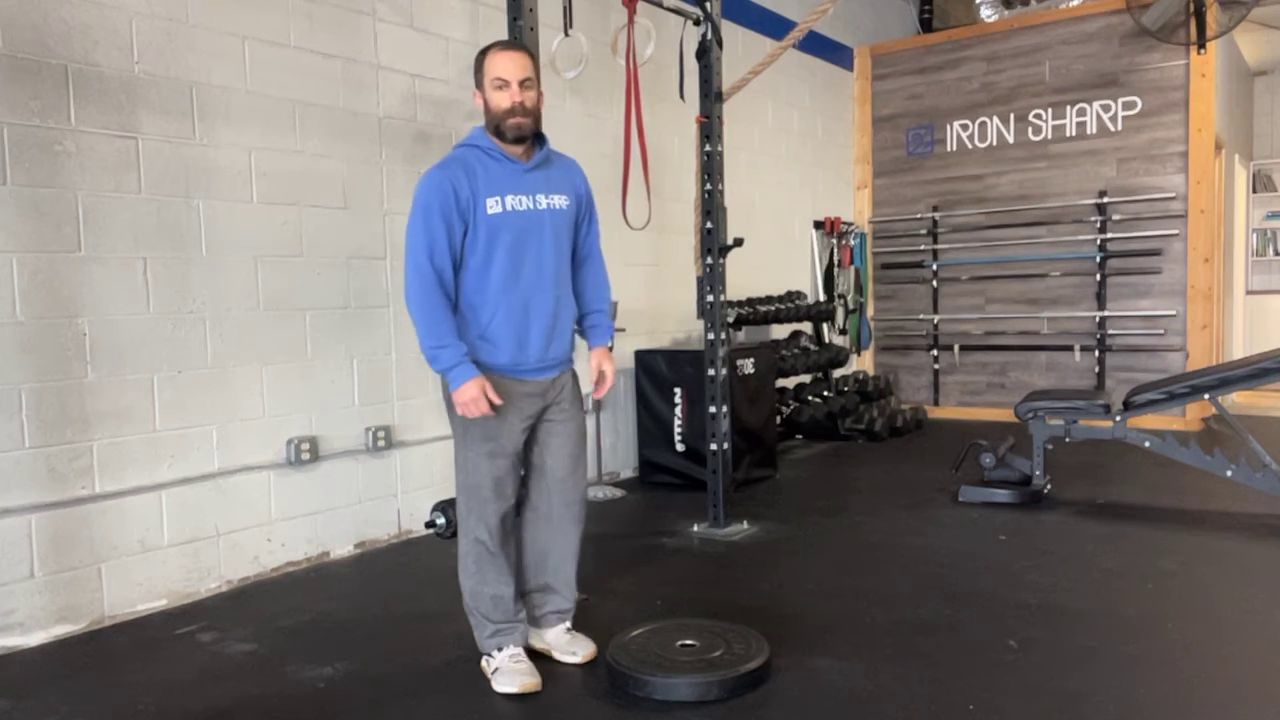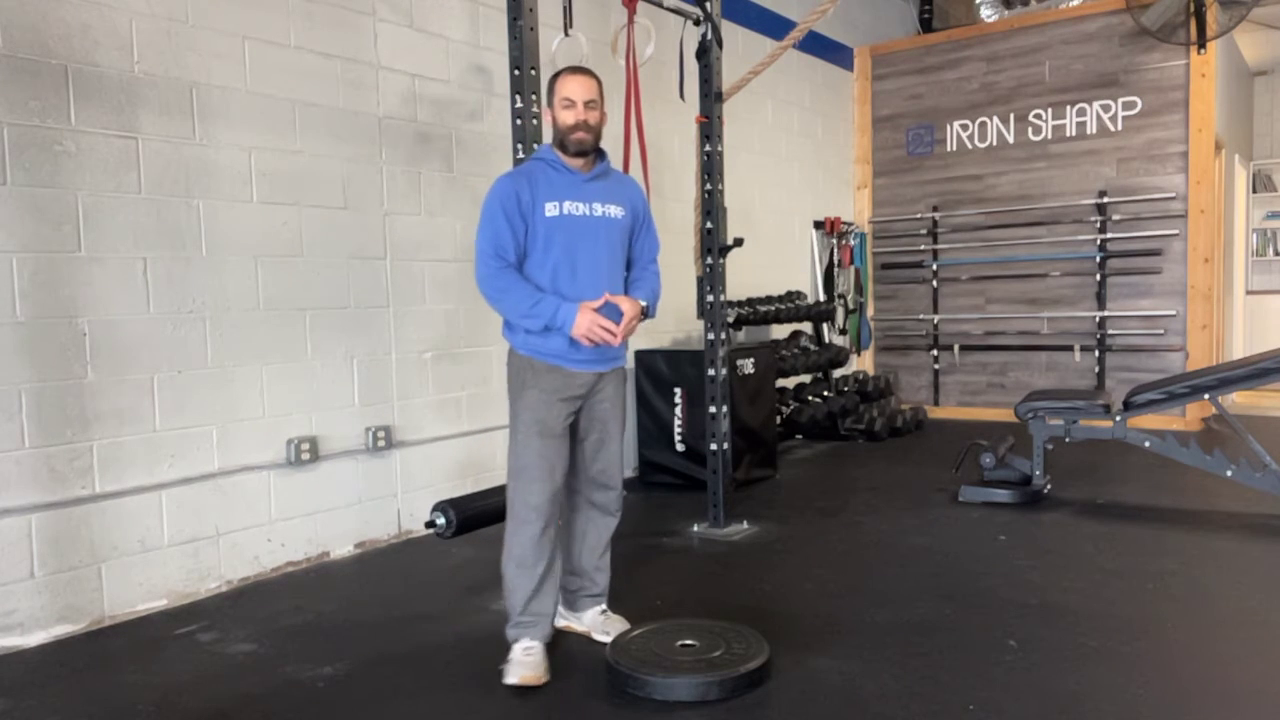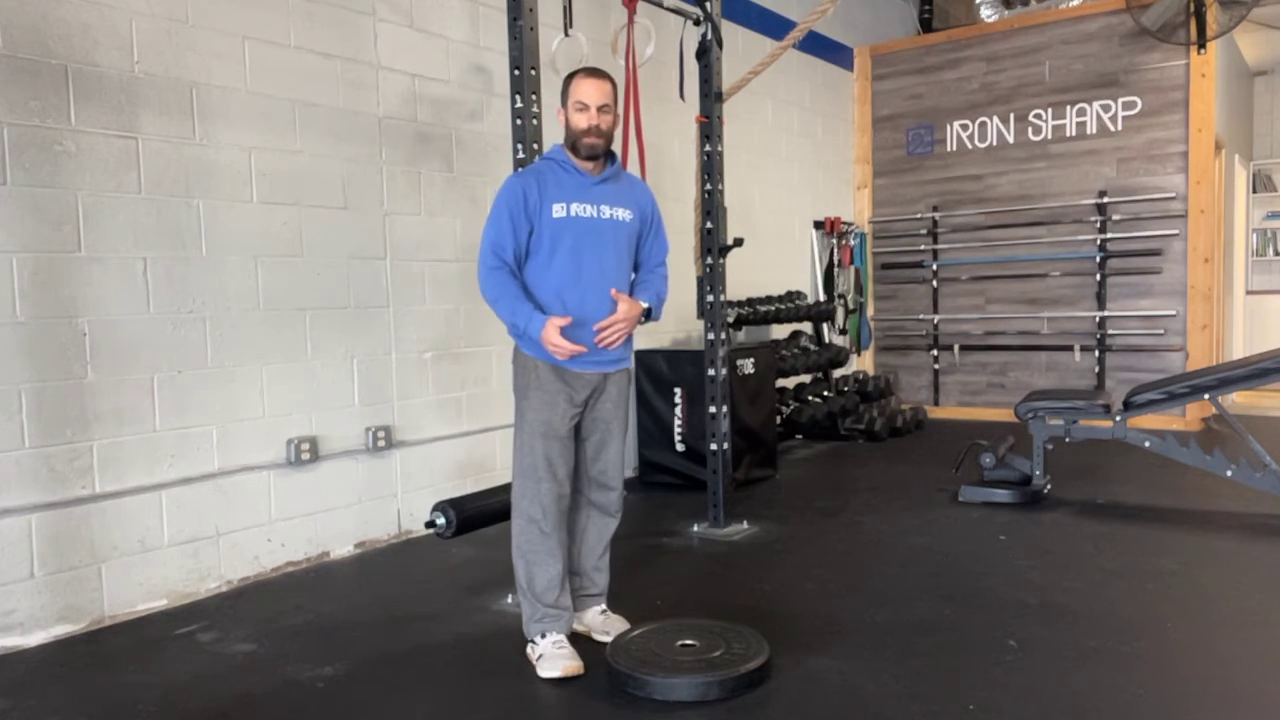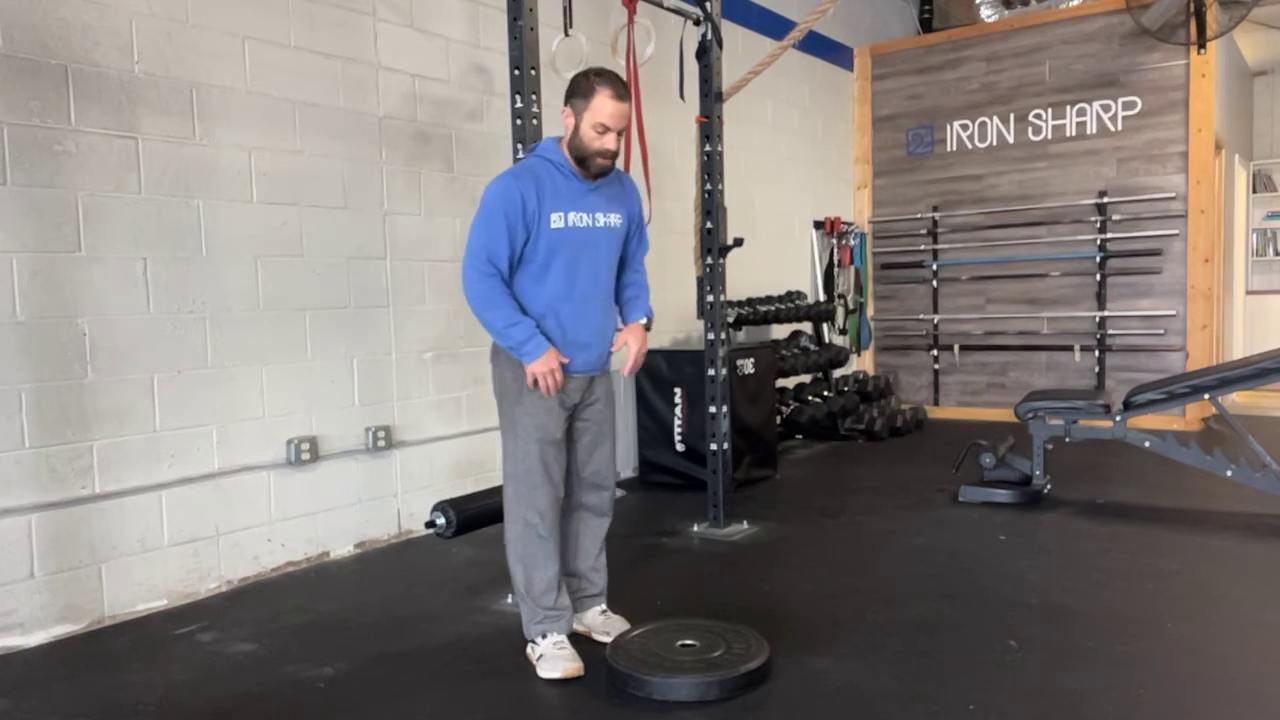
dt=1s
person 1, frame 1
left shoulder: (568, 176)
right shoulder: (450, 180)
left elbow: (587, 264)
right elbow: (427, 283)
left wrist: (599, 339)
right wrist: (457, 371)
left hip: (559, 374)
right hip: (489, 378)
left knee: (564, 498)
right knee: (489, 513)
left ankle: (549, 620)
right ankle: (502, 644)
person 1, frame 2
left shoulder: (626, 192)
right shoulder: (517, 187)
left elbow: (646, 263)
right elbow: (494, 273)
left wrist: (639, 301)
right wrist: (566, 315)
left hip: (607, 368)
right hip: (542, 365)
left knee: (599, 491)
right knee: (536, 496)
left ankle: (584, 605)
right ankle: (526, 633)
person 1, frame 3
left shoulder: (636, 195)
right shoulder: (528, 187)
left elbow: (654, 268)
right elbow: (495, 268)
left wrist: (640, 304)
right wrist: (535, 324)
left hip: (613, 368)
right hip: (547, 366)
left knee: (602, 491)
right knee: (544, 495)
left ankle: (589, 603)
right ankle: (546, 628)
person 1, frame 4
left shoulder: (623, 191)
right shoulder: (517, 188)
right elbow: (481, 275)
left wrist: (637, 319)
right wrist: (532, 347)
left hip: (595, 370)
right hip: (534, 369)
left knee: (594, 492)
right knee: (537, 499)
left ankle: (587, 603)
right ankle: (546, 629)
